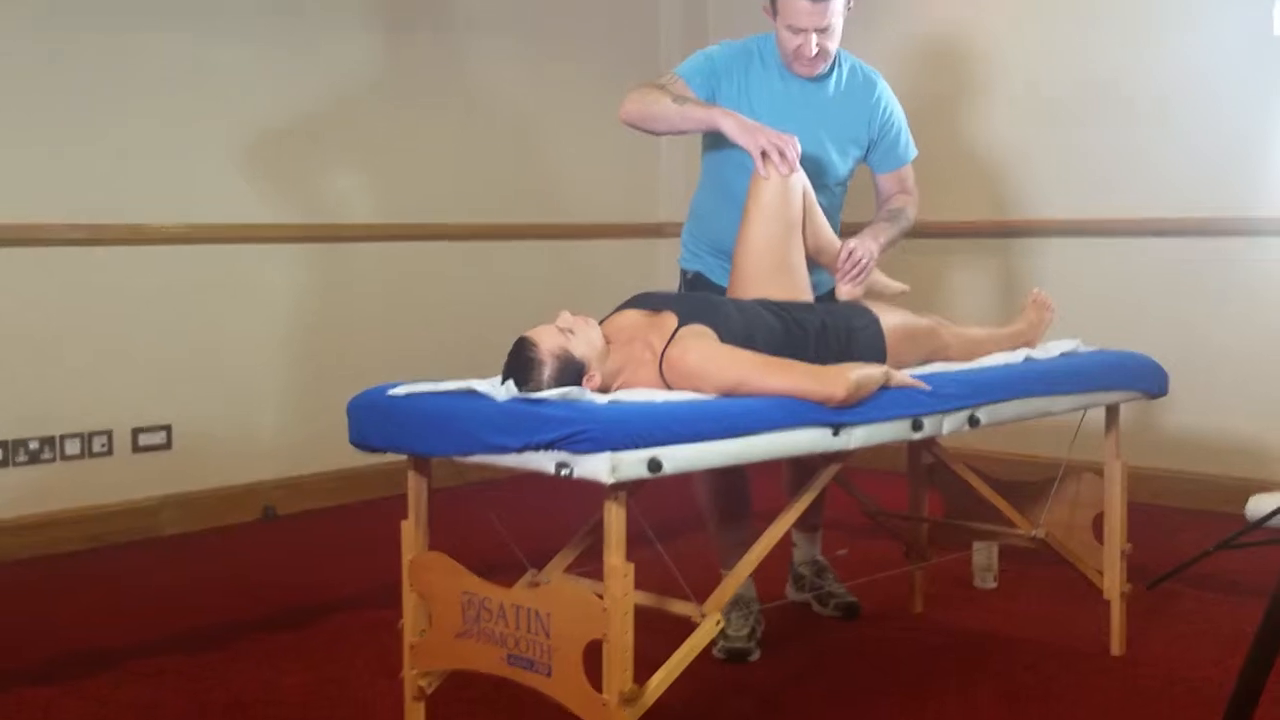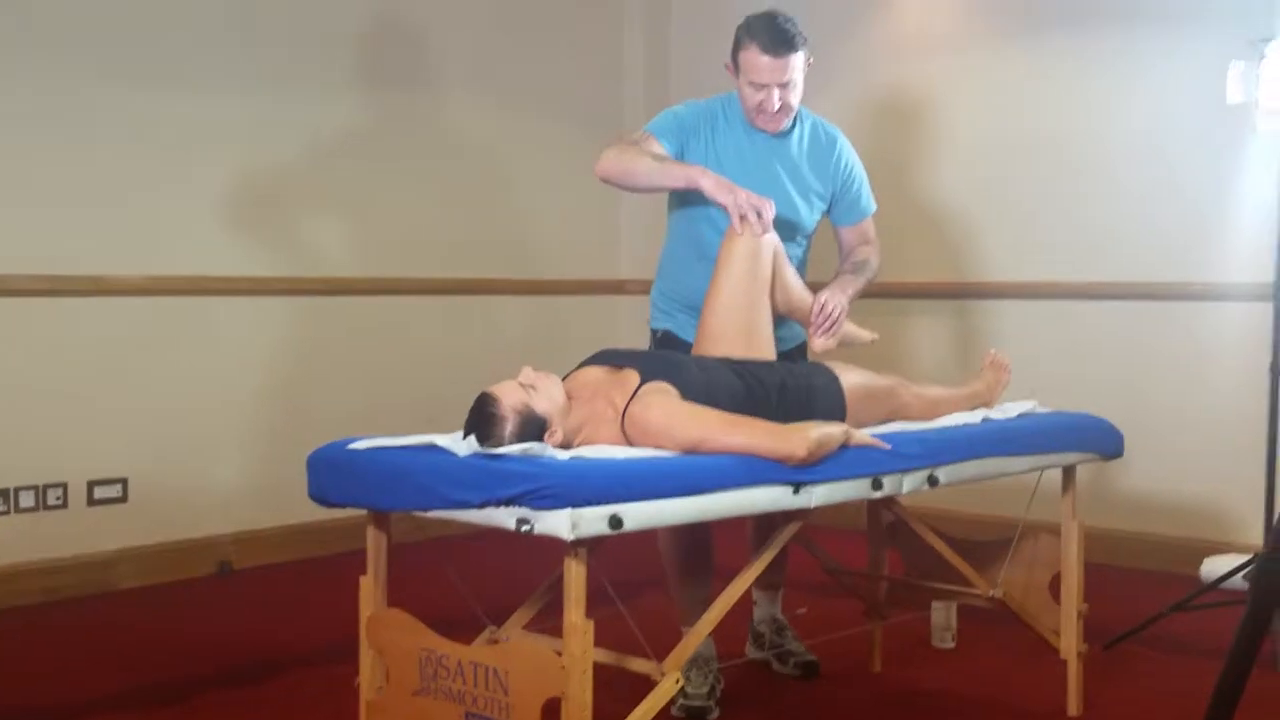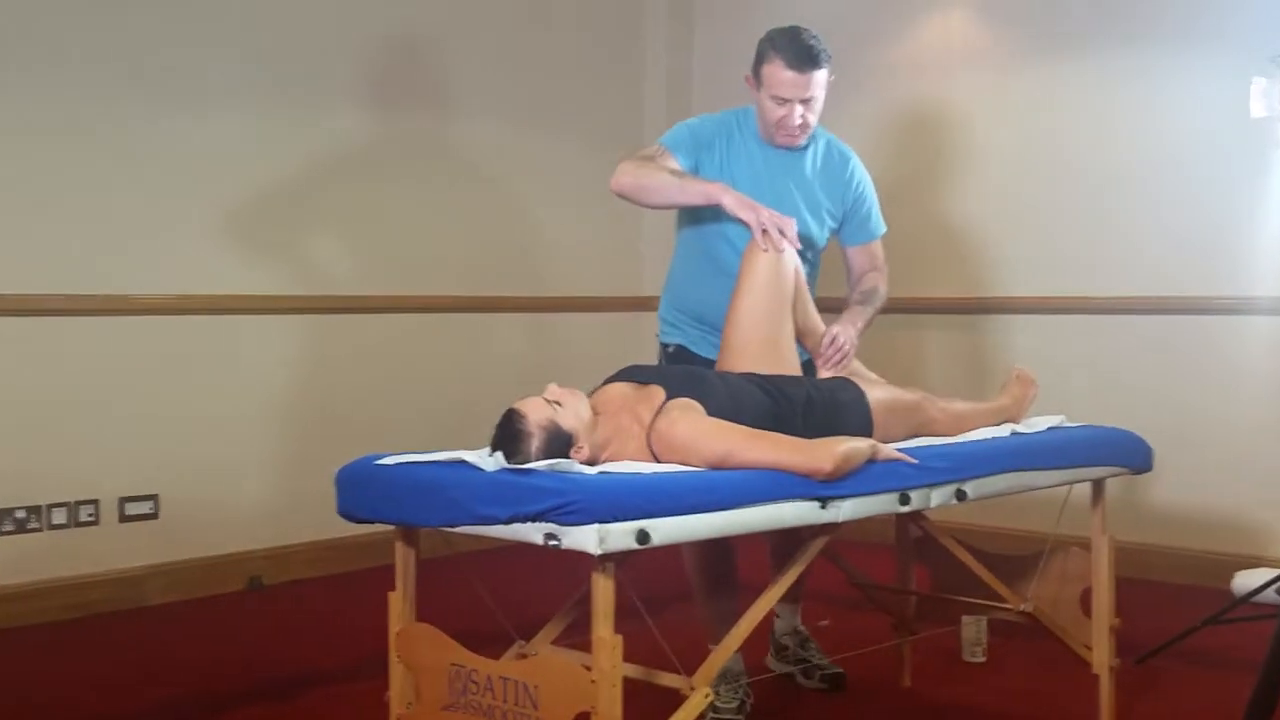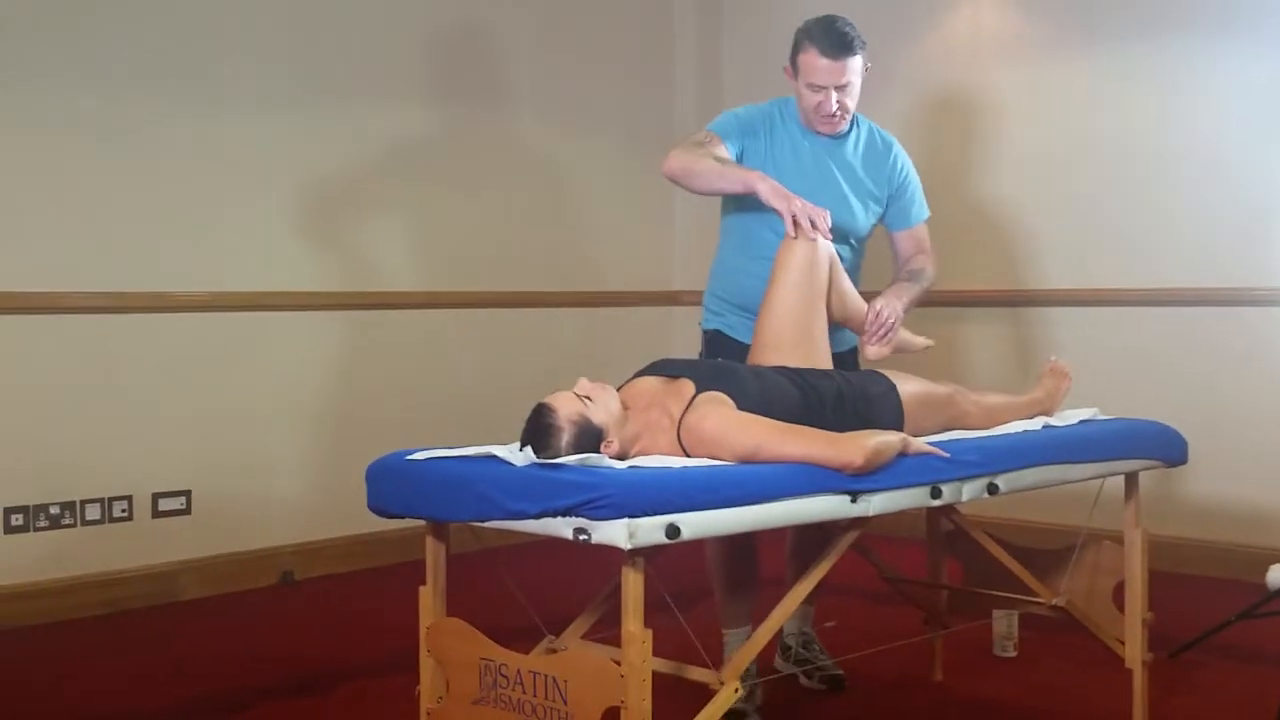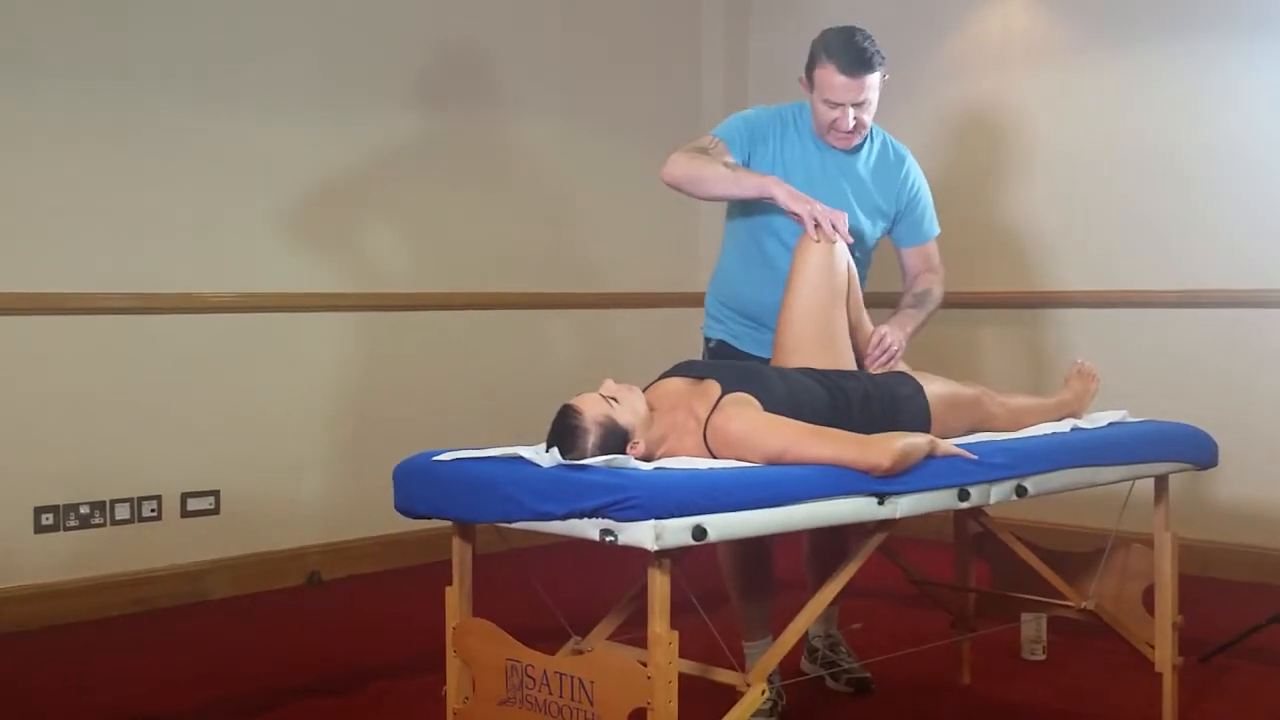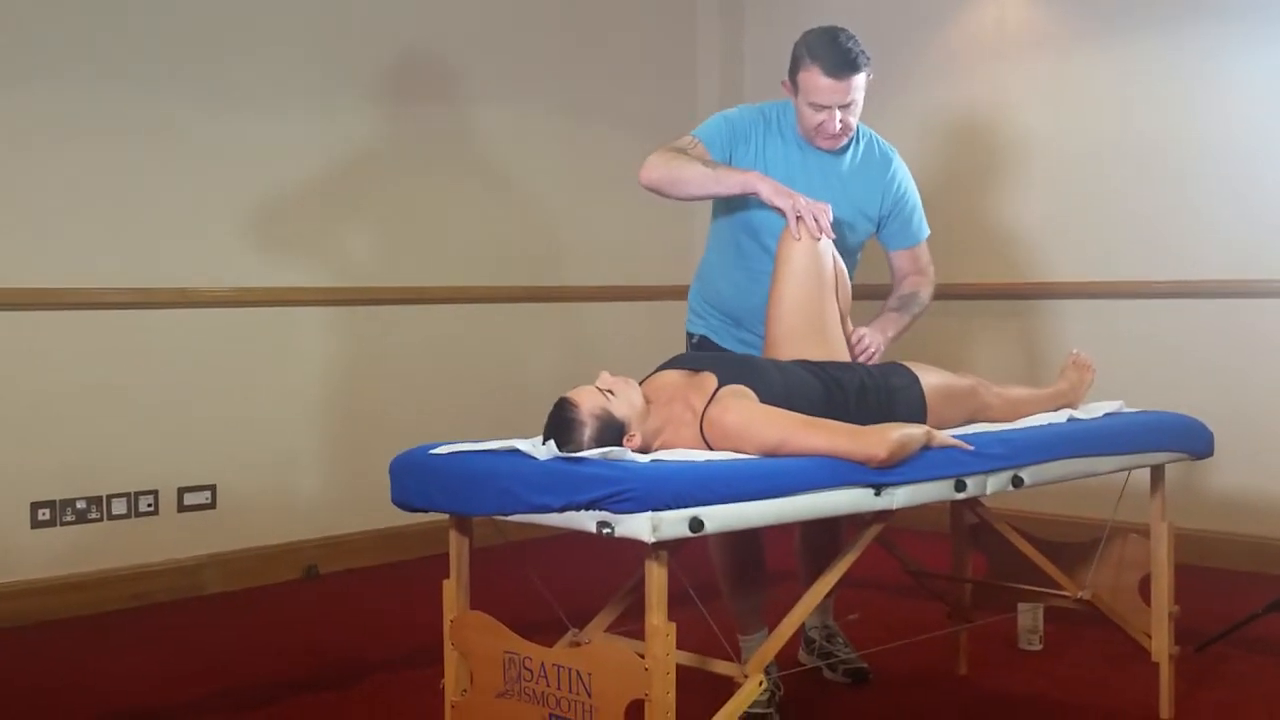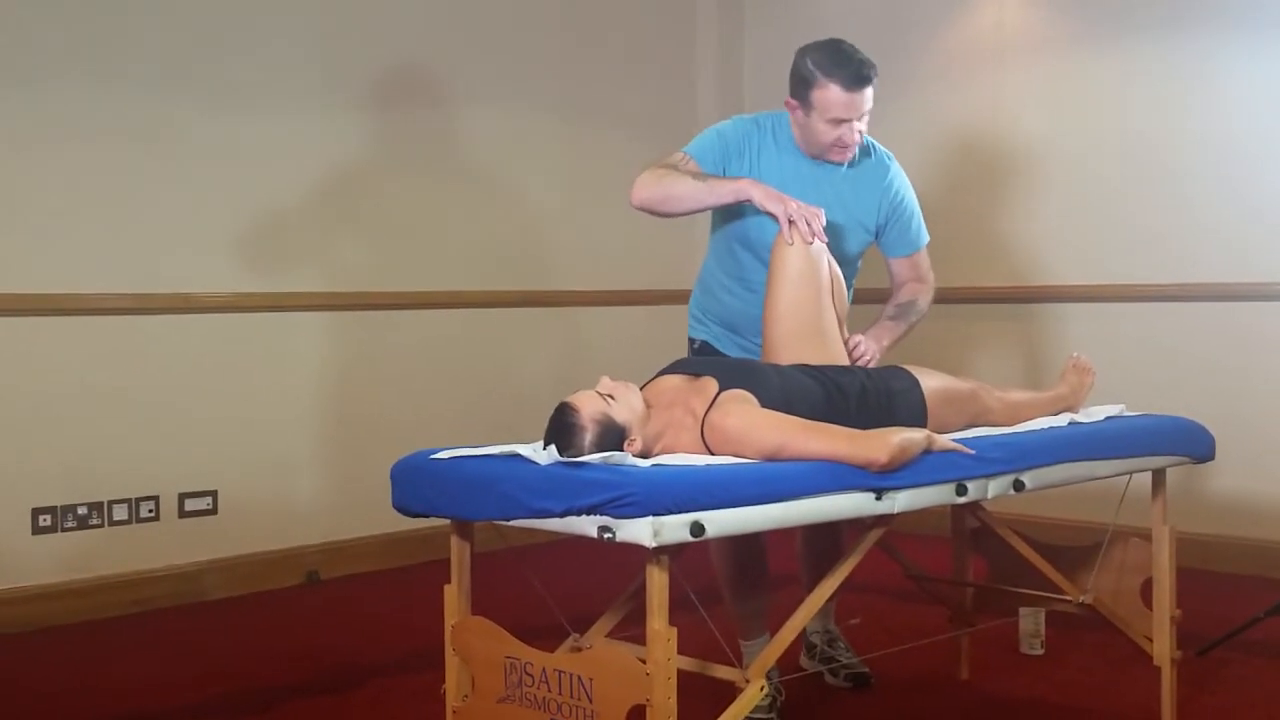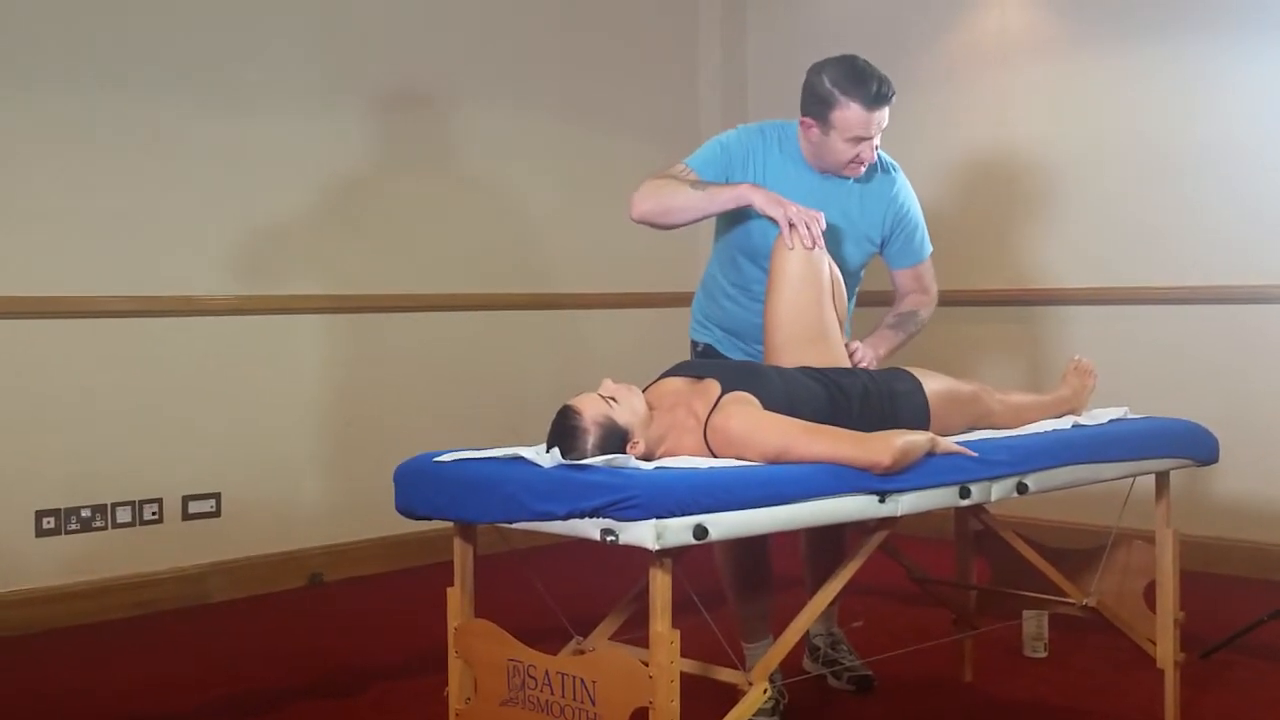
dt=0.5s
person 1, frame 1
left shoulder: (870, 94)
right shoulder: (729, 64)
left elbow: (901, 195)
right elbow: (636, 107)
left wrist: (872, 239)
right wrist: (727, 118)
left hip: (811, 289)
right hip: (717, 282)
left ankle: (808, 562)
right ankle: (737, 587)
person 1, frame 2
left shoulder: (830, 149)
right shoulder: (693, 122)
left elbow: (864, 246)
right elbow: (611, 164)
left wrist: (840, 290)
right wrist: (705, 178)
left hip: (778, 345)
right hip: (686, 339)
left ankle: (767, 618)
person 1, frame 3
left shoulder: (843, 169)
right shoulder: (707, 136)
left elbow: (871, 272)
right elbow: (627, 178)
left wrist: (850, 323)
right wrist: (728, 196)
left hip: (789, 358)
right hip: (697, 352)
left ankle: (791, 629)
person 1, frame 4
left shoulder: (886, 155)
right shoulder: (750, 126)
left elbow: (920, 255)
right elbow: (678, 163)
left wrist: (896, 297)
right wrist: (764, 185)
left hip: (831, 347)
right hip: (737, 339)
left ankle: (798, 630)
person 1, frame 5
left shoulder: (897, 168)
right shoulder: (761, 129)
left elbow: (928, 274)
right elbow: (678, 169)
left wrist: (901, 325)
right wrist: (778, 189)
right hip: (741, 349)
left ankle: (823, 635)
person 1, frame 6
left shoulder: (885, 167)
right shoulder: (744, 128)
left elbow: (917, 276)
right elbow: (655, 171)
left wrist: (882, 329)
right wrist: (760, 184)
right hip: (725, 346)
left ankle: (819, 625)
right ankle: (752, 643)
person 1, frame 7
left shoulder: (883, 174)
right shoulder: (741, 139)
left elbow: (917, 282)
right elbow: (646, 190)
left wrist: (878, 337)
right wrist: (753, 189)
right hip: (726, 352)
left ankle: (821, 630)
right ankle: (755, 649)
person 1, frame 8
left shoulder: (889, 186)
right shoulder: (747, 148)
left elbow: (920, 293)
right elbow: (646, 204)
left wrist: (874, 347)
right wrist: (753, 194)
right hip: (729, 355)
left ankle: (824, 634)
person 2, frame 1
left shoulder: (612, 336)
right shoulder: (685, 361)
right elbow: (836, 385)
right wrist: (885, 373)
left hip: (765, 312)
right hip: (839, 336)
left knee: (781, 169)
right knee: (939, 332)
left ankle: (840, 262)
right ankle: (1018, 333)
person 2, frame 2
left shoulder: (576, 390)
right shoulder: (646, 418)
right elbow: (797, 443)
right wrist: (844, 432)
left hip: (724, 373)
right hip: (798, 394)
left knee: (754, 232)
right knee: (900, 394)
left ankle: (815, 317)
right ankle: (976, 393)
person 2, frame 3
left shoulder: (596, 410)
right shoulder: (673, 434)
right elbow: (822, 460)
right wrist: (871, 448)
left hip: (747, 387)
right hip: (822, 411)
left knee: (772, 244)
right knee: (924, 407)
left ankle: (824, 349)
right ankle: (1002, 409)
person 2, frame 4
left shoulder: (628, 404)
right shoulder: (703, 427)
right elbow: (854, 451)
right wrist: (902, 441)
left hip: (781, 380)
right hip: (855, 402)
left knee: (807, 240)
right knee: (958, 400)
right ankle: (1036, 401)
person 2, frame 5
left shoulder: (652, 406)
right shoulder: (730, 429)
right elbow: (880, 455)
right wrist: (930, 444)
left hip: (803, 381)
right hip: (881, 406)
left knee: (824, 238)
right knee: (984, 402)
left ankle: (871, 348)
right ankle: (1063, 404)
person 2, frame 6
left shoulder: (649, 398)
right shoulder: (726, 420)
right elbow: (877, 445)
right wrist: (926, 434)
left hip: (801, 373)
right hip: (878, 396)
left knee: (807, 234)
right knee: (981, 393)
right ankle: (1059, 394)
person 2, frame 7
left shoulder: (648, 406)
right shoulder: (727, 424)
right elbow: (879, 450)
right wrist: (927, 438)
left hip: (801, 377)
right hip: (876, 400)
left knee: (800, 236)
right knee: (983, 397)
right ankle: (1062, 397)
person 2, frame 8
left shoulder: (651, 408)
right shoulder: (730, 427)
right elbow: (882, 452)
right wrist: (930, 440)
left hip: (804, 385)
right hip: (882, 403)
left knee: (800, 239)
right knee: (985, 401)
right ankle: (1064, 400)
